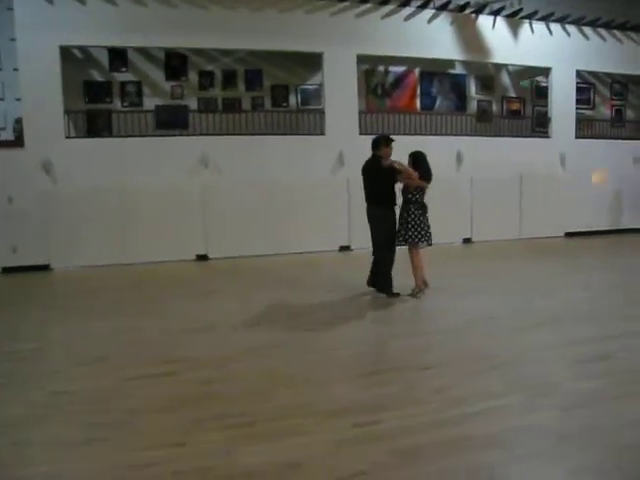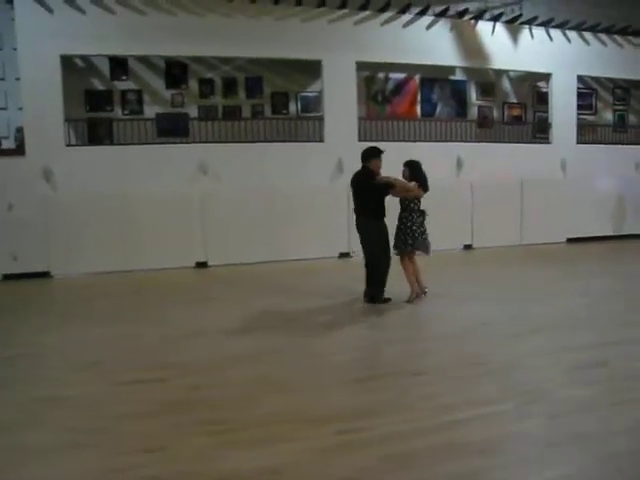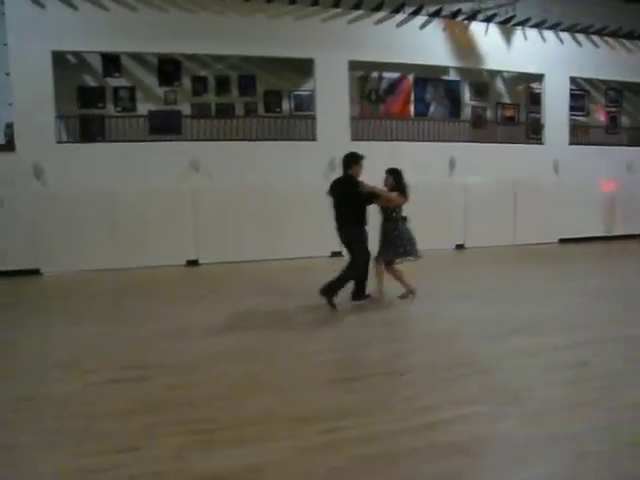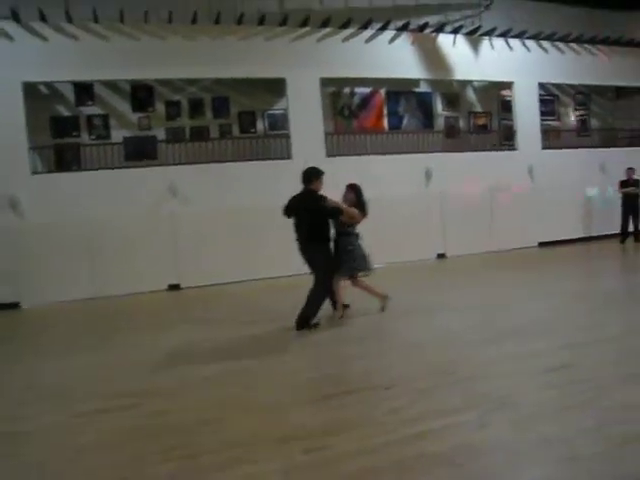
dt=0.3s
person 1, frame 1
left shoulder: (369, 165)
right shoulder: (382, 165)
right elbow: (405, 177)
right wrist: (412, 176)
left hip: (374, 210)
right hip: (383, 211)
left knee: (379, 247)
right knee: (386, 248)
left ankle: (375, 280)
right ankle: (384, 286)
person 1, frame 2
left shoulder: (357, 177)
right shoulder: (374, 180)
right elbow: (396, 189)
right wrist: (412, 189)
left hip: (362, 222)
right hip: (374, 223)
left knee: (372, 258)
right knee: (383, 258)
left ankle: (371, 293)
right ankle: (375, 294)
person 1, frame 3
left shoulder: (337, 184)
right shoulder: (356, 186)
right elbow: (376, 197)
left hip: (343, 228)
right hip: (354, 229)
left knee: (363, 258)
right knee: (357, 264)
left ankle: (359, 292)
right ankle: (330, 290)
person 1, frame 4
left shoulder: (296, 200)
right shoulder: (319, 201)
left elbow: (287, 212)
right elbow: (351, 214)
right wrist: (354, 214)
left hip: (305, 246)
right hip: (319, 247)
left knee: (326, 276)
right knee: (322, 283)
left ankle: (337, 305)
right ankle: (304, 320)
person 2, frame 1
left shoulder: (415, 176)
right shoulder: (423, 178)
left hip: (412, 214)
right hip: (417, 214)
left knee: (414, 251)
right knee: (415, 250)
left ankle: (419, 284)
right ankle: (422, 281)
person 2, frame 2
left shoulder: (416, 186)
left hip: (412, 223)
right hip: (407, 223)
left knee: (405, 257)
right knee: (409, 257)
left ankle: (415, 289)
right ankle: (421, 288)
person 2, frame 3
left shoulder: (398, 196)
right shoulder: (388, 195)
left elbow: (389, 200)
left wrist: (374, 189)
left hip: (396, 232)
right hip: (390, 231)
left knee: (380, 261)
right knee: (388, 264)
right ankle: (409, 288)
person 2, frame 4
left shoulder: (357, 211)
left elbow: (352, 217)
left hip: (349, 246)
right hip: (341, 246)
left knee: (337, 278)
right knee: (355, 280)
left ankle: (340, 309)
right ankle: (381, 296)
